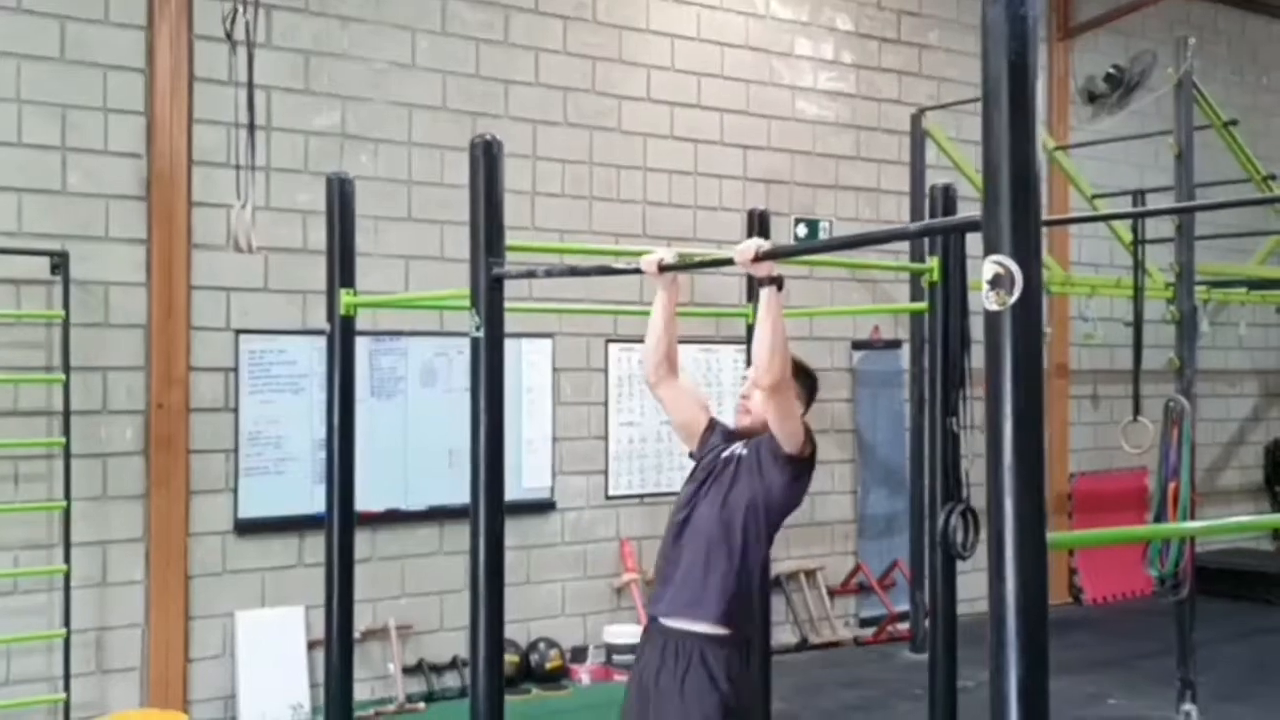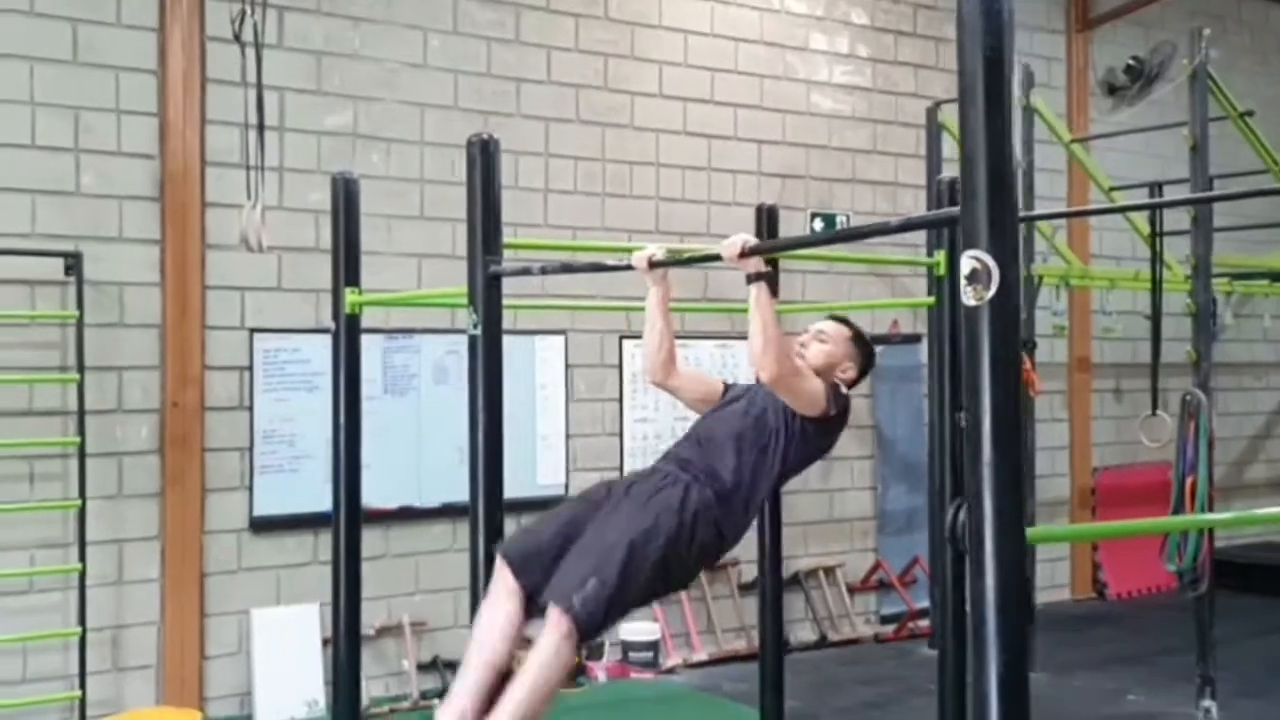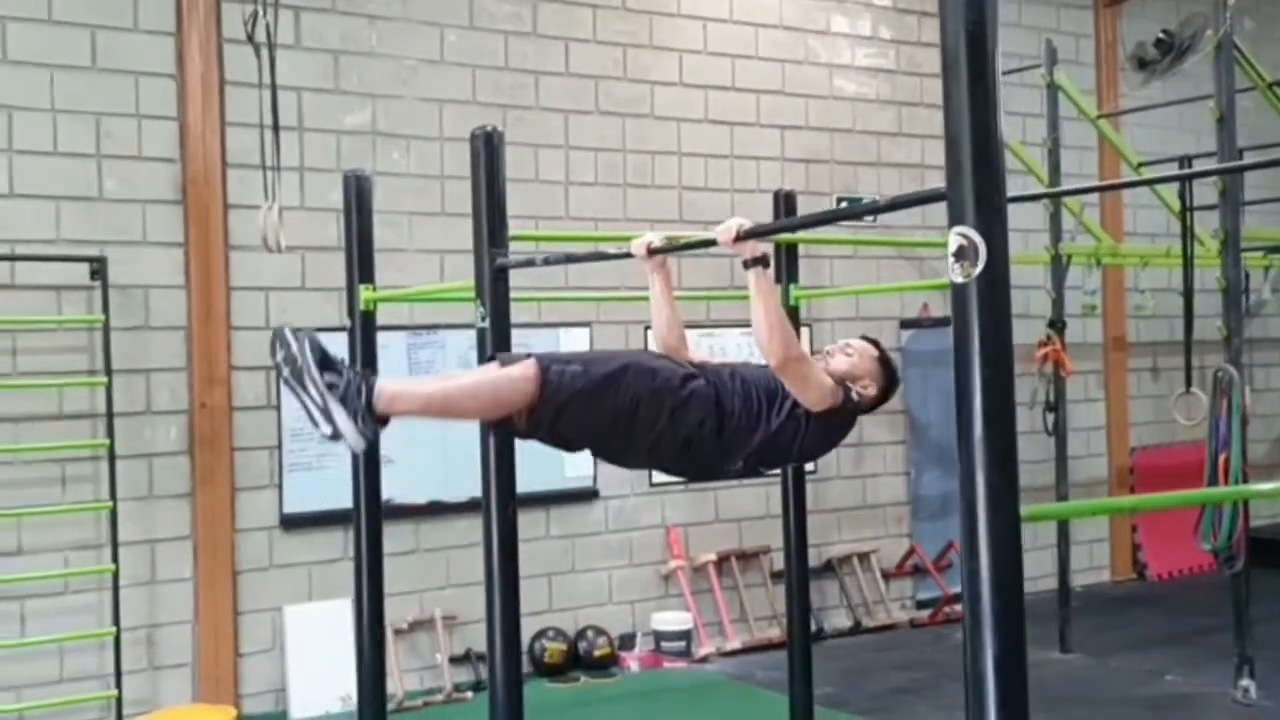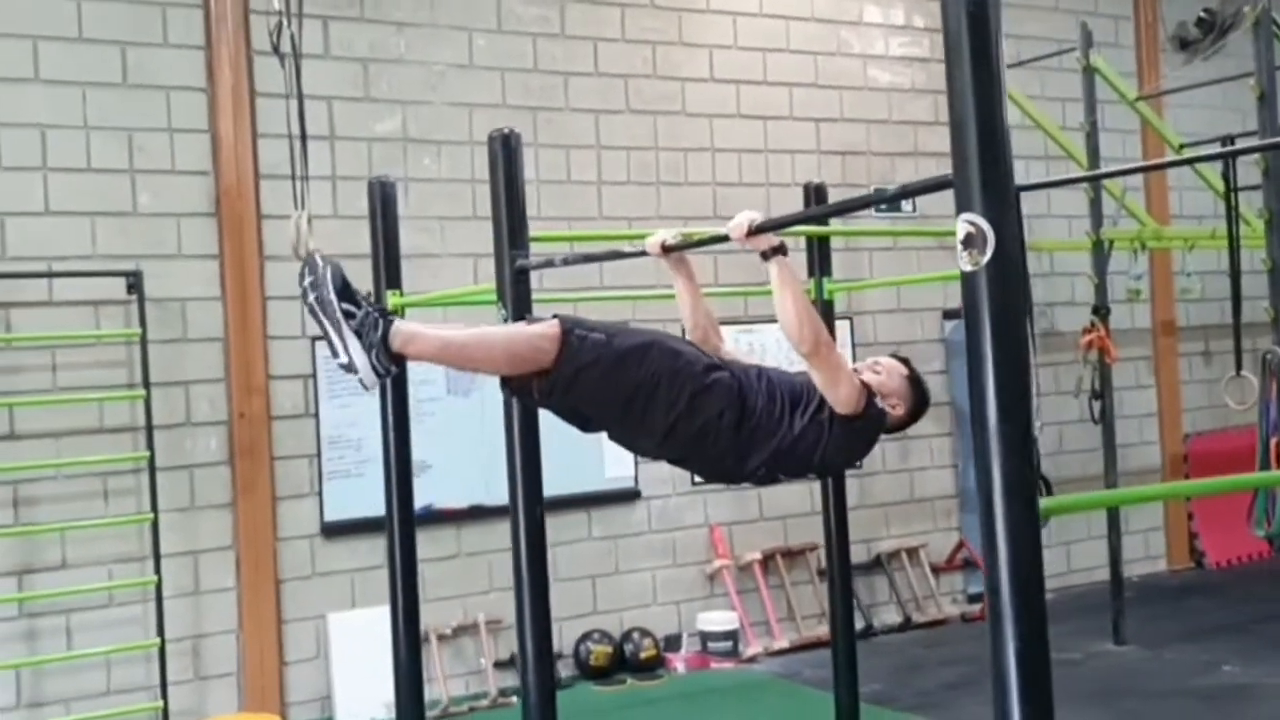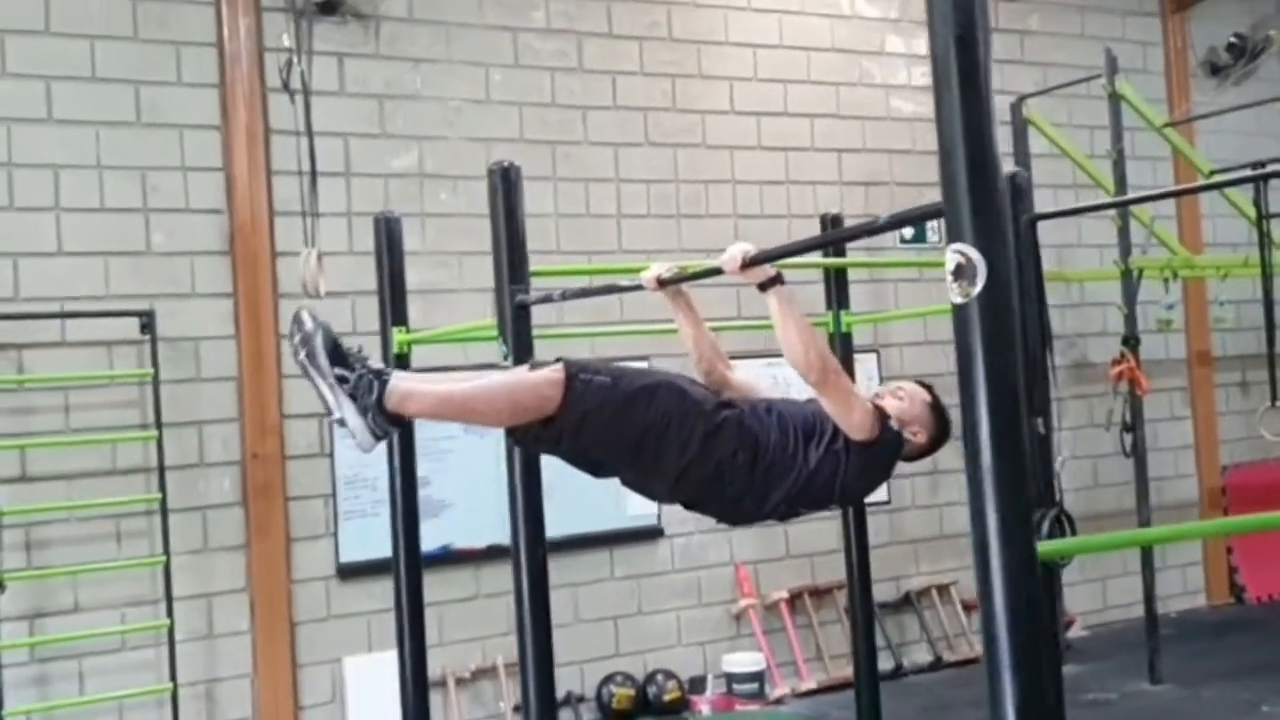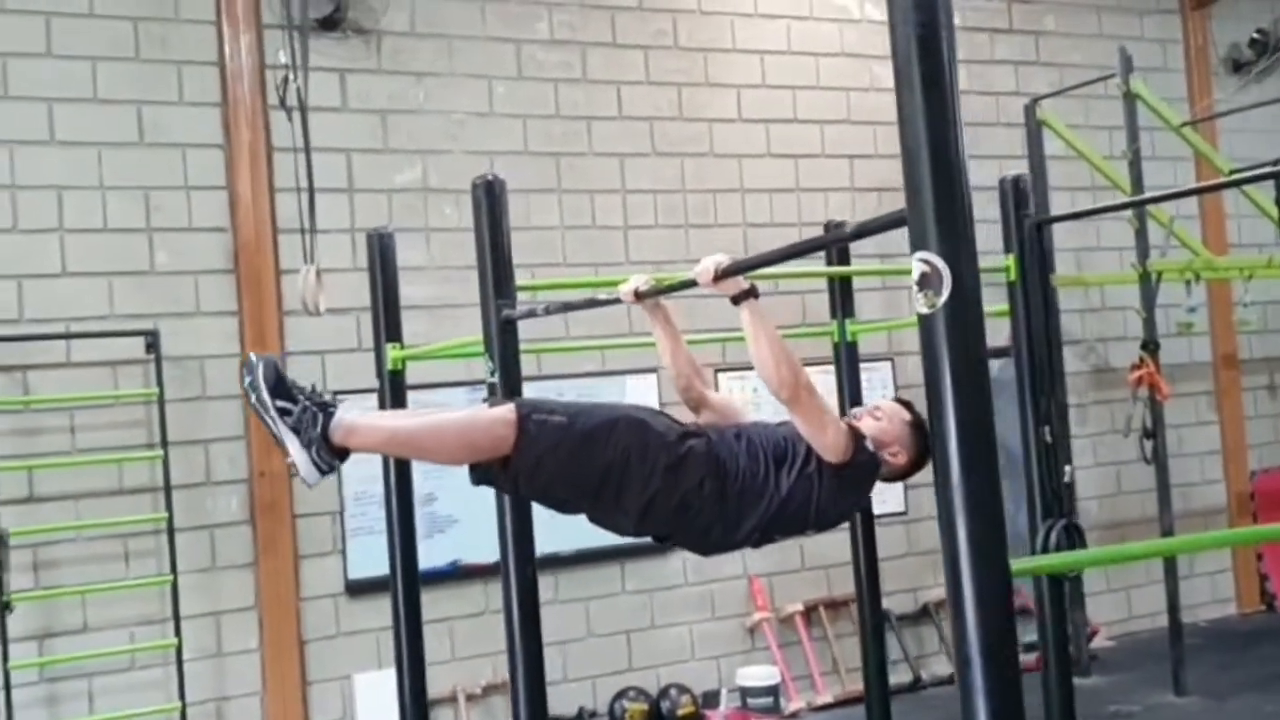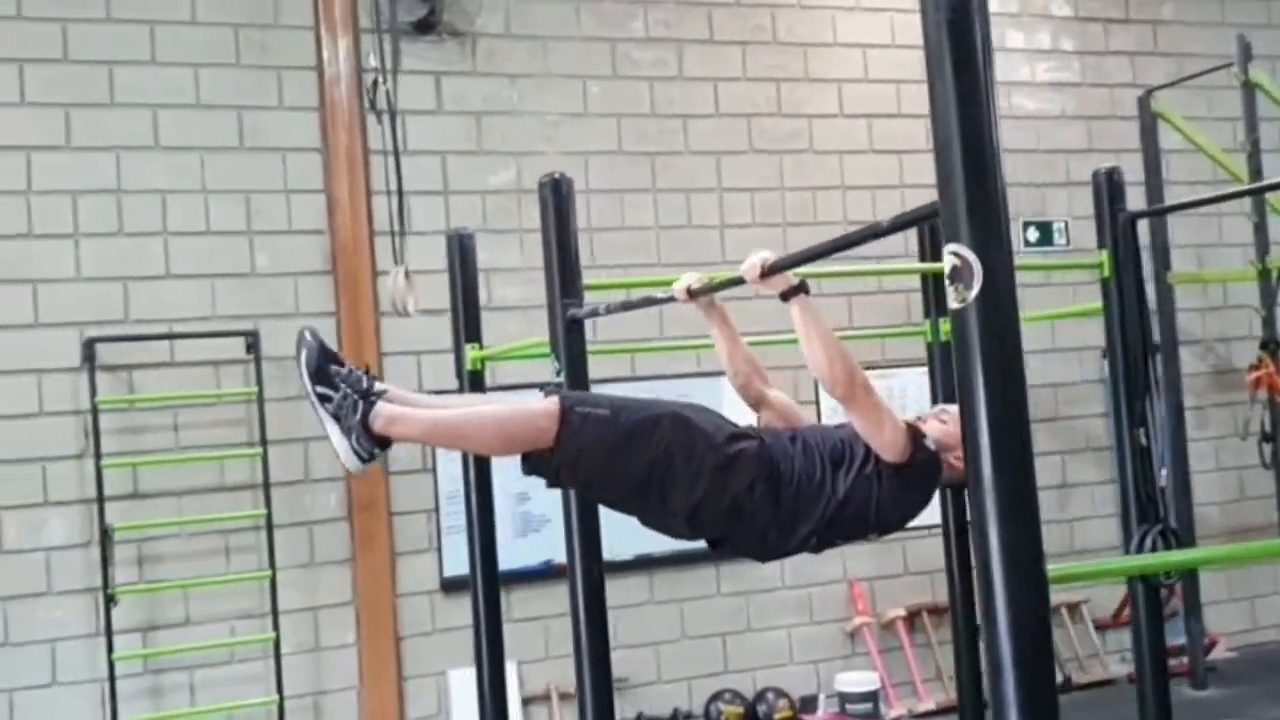
dt=0.5s
person 1, frame 1
left shoulder: (788, 455)
right shoulder: (720, 444)
left elbow: (773, 382)
right elbow: (660, 376)
left wrist: (769, 283)
right wrist: (666, 288)
left hip: (711, 648)
right hip: (660, 636)
person 1, frame 2
left shoulder: (823, 404)
right shoulder: (753, 396)
left elbow: (772, 367)
right elbow: (663, 371)
left wrist: (756, 277)
right wrist: (658, 286)
left hip: (695, 504)
right hip: (658, 485)
left knee: (565, 612)
right knee: (513, 567)
person 1, frame 3
left shoulder: (829, 412)
right shoulder: (776, 393)
left elbow: (782, 355)
right elbow: (675, 352)
left wrist: (754, 262)
right wrist: (658, 270)
left hip: (692, 417)
right hip: (672, 403)
left knee: (533, 378)
right knee: (521, 374)
left ankle: (366, 401)
right ankle: (360, 398)
person 1, frame 4
left shoulder: (853, 419)
right shoulder: (798, 402)
left elbow: (812, 345)
right elbow: (709, 345)
left wrist: (773, 254)
right wrist: (679, 268)
left hip: (709, 409)
right hip: (691, 402)
left knee: (550, 340)
right knee: (535, 348)
left ankle: (386, 338)
right ankle: (381, 339)
person 1, frame 5
left shoulder: (869, 449)
right shoulder: (813, 430)
left elbow: (819, 372)
right elbow: (718, 375)
left wrist: (769, 283)
right wrist: (678, 298)
left hip: (719, 451)
right hip: (703, 445)
left knee: (555, 385)
right knee: (537, 395)
left ankle: (384, 397)
right ankle: (380, 393)
person 1, frame 6
left shoulder: (847, 469)
right shoulder: (786, 451)
left elbow: (793, 390)
right elbow: (698, 396)
left wrist: (742, 297)
right wrist: (656, 312)
left hip: (687, 480)
right hip: (677, 475)
left knee: (507, 425)
right knee: (498, 424)
left ankle: (332, 432)
right ankle: (330, 427)
person 1, frame 7
left shoulder: (908, 468)
right shoulder: (853, 453)
left elbow: (848, 387)
right elbow: (757, 390)
left wrist: (791, 293)
right wrist: (712, 311)
left hip: (740, 483)
right hip: (728, 481)
left knee: (551, 419)
right knee: (541, 417)
left ankle: (373, 420)
right ankle: (378, 402)
